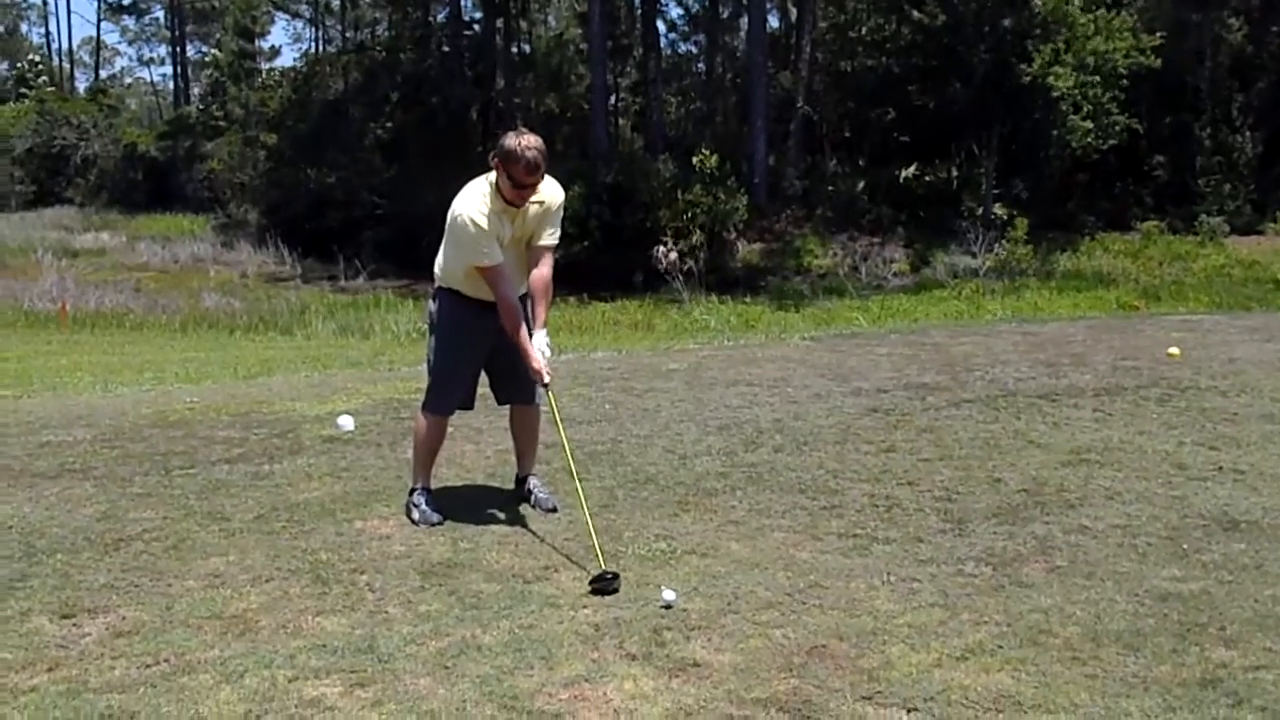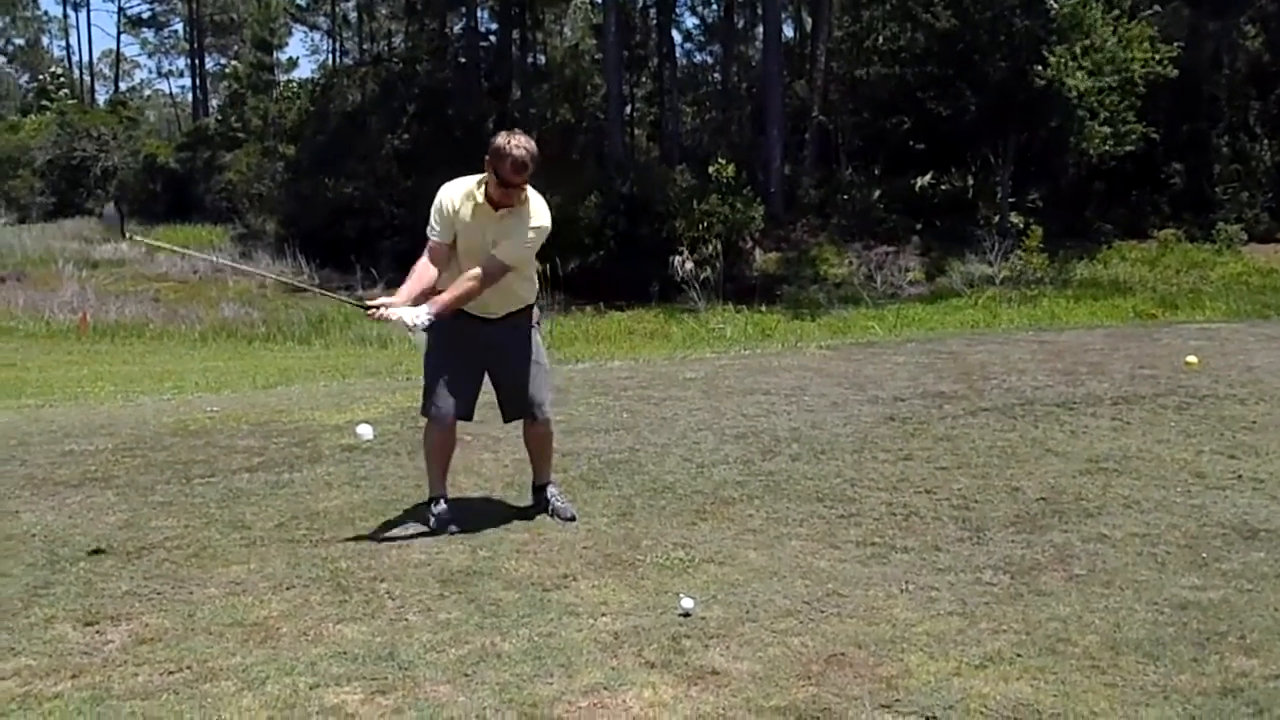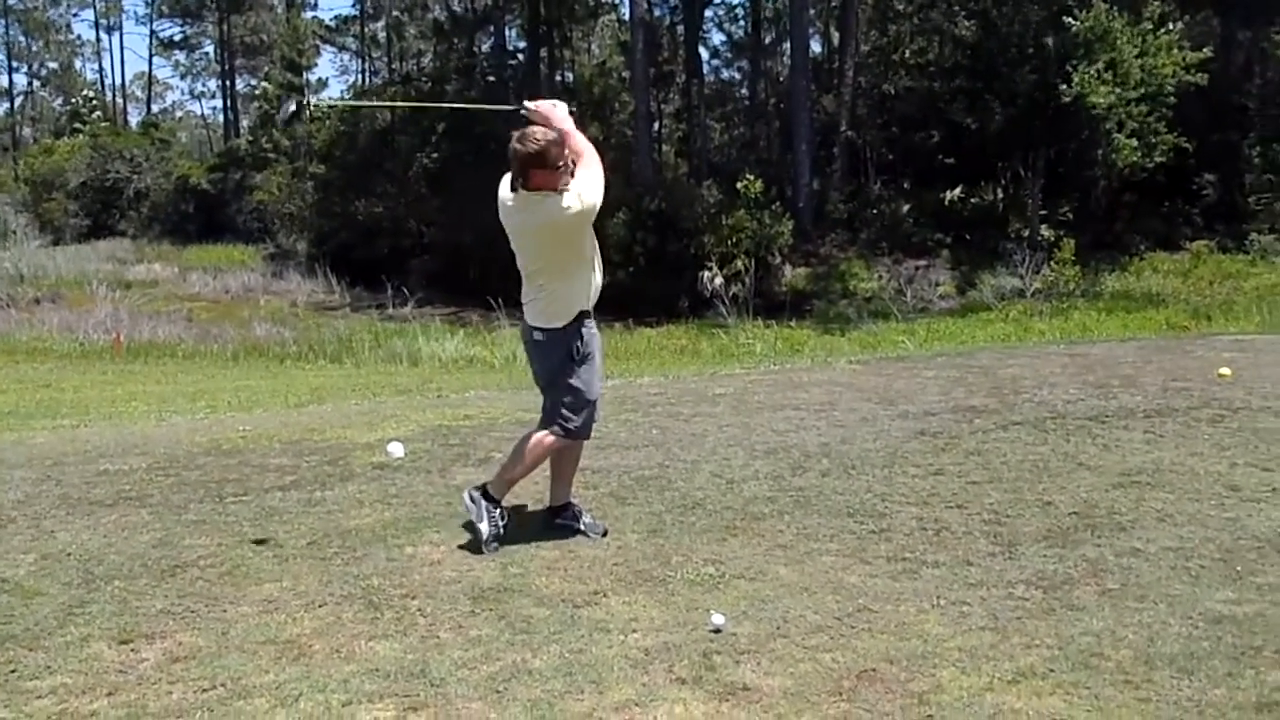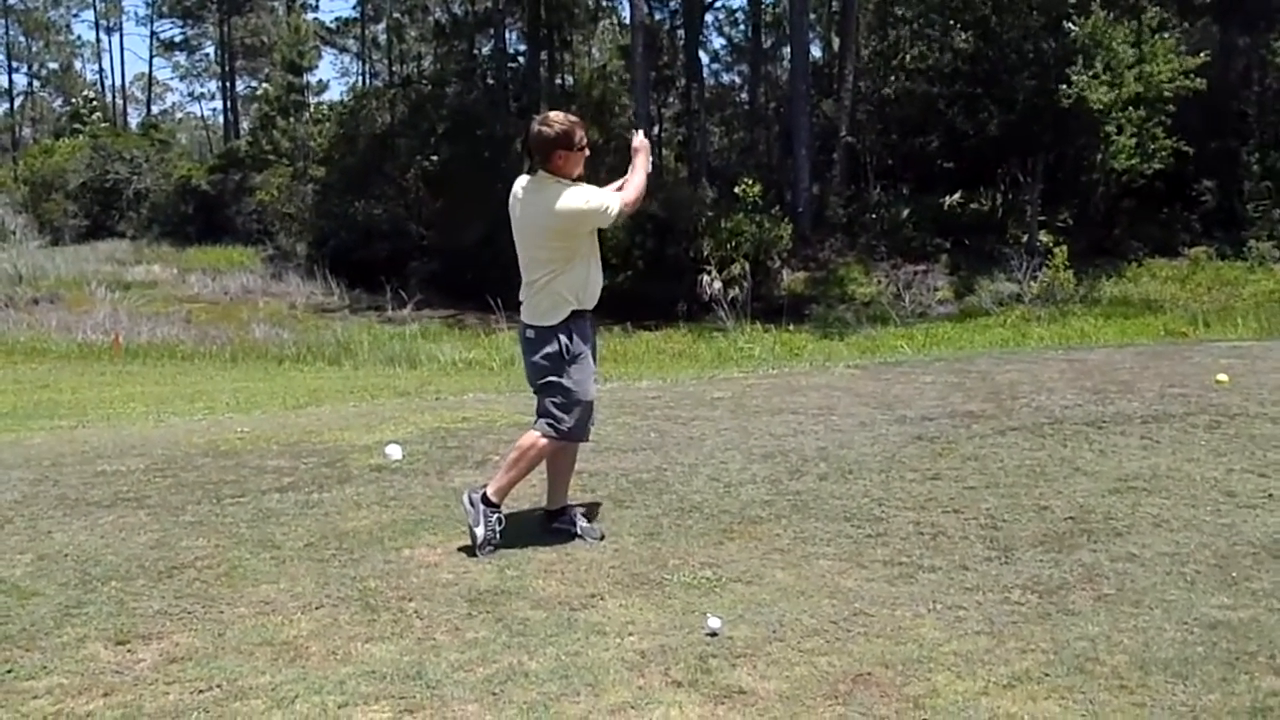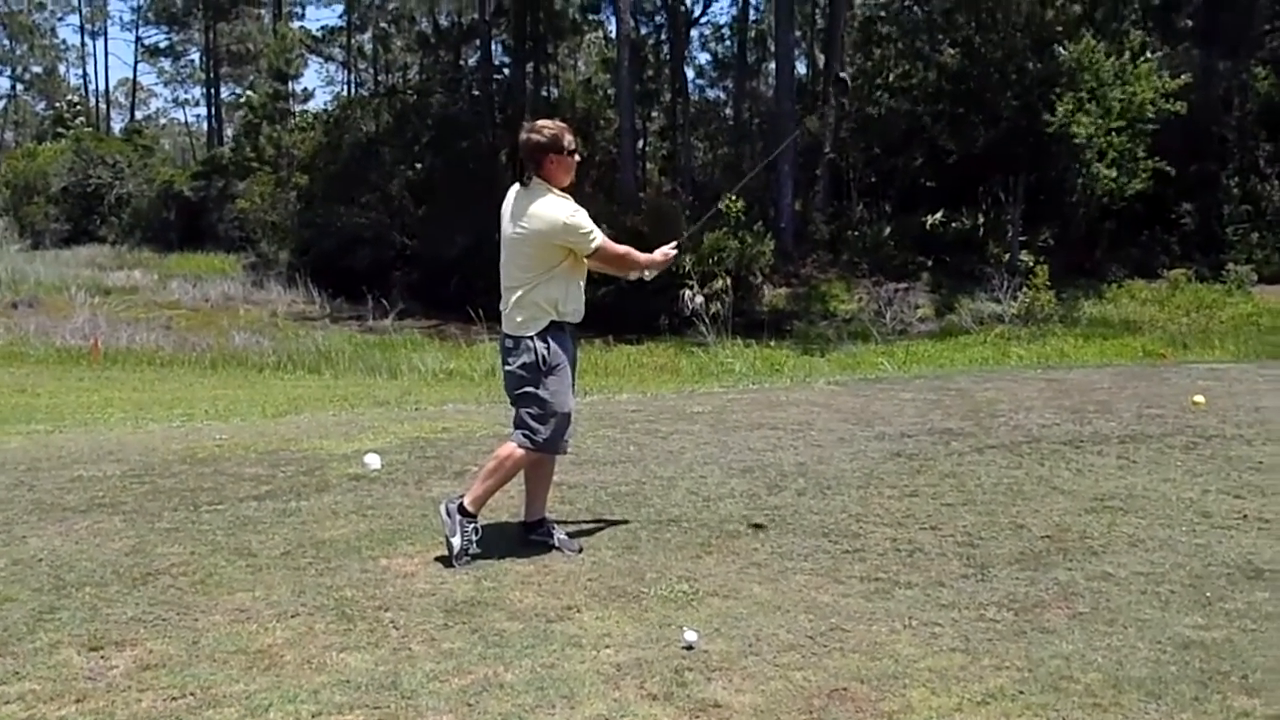
dt=1s
person 1, frame 1
left shoulder: (551, 195)
right shoulder: (471, 210)
left elbow: (541, 265)
right elbow: (500, 288)
left wrist: (540, 332)
right wrist: (526, 352)
left hip: (514, 301)
right hip: (461, 303)
left knee: (527, 393)
right knee: (440, 401)
left ankle: (526, 478)
right ankle: (419, 490)
person 1, frame 2
left shoulder: (536, 218)
right shoulder: (453, 196)
left elbow: (481, 277)
right elbow: (433, 260)
left wrist: (425, 313)
right wrist: (400, 300)
left hip: (514, 317)
right hip: (453, 314)
left knee: (536, 409)
right knee: (441, 411)
left ankle: (544, 487)
right ankle: (437, 499)
person 1, frame 3
left shoulder: (510, 192)
right shoulder: (570, 208)
left elbow: (568, 175)
right elbow: (588, 161)
left wrist: (552, 126)
right wrist: (563, 123)
left hip: (549, 321)
right hip: (567, 329)
left knee: (572, 417)
right knee: (563, 423)
left ankle: (561, 507)
right ankle: (490, 497)
person 1, frame 4
left shoulder: (524, 188)
right shoulder: (572, 202)
right elbow: (628, 200)
left wrist: (626, 175)
right wrist: (641, 160)
left hip: (550, 320)
right hip: (561, 327)
left knee: (572, 420)
right knee: (558, 423)
left ankle: (558, 508)
right ankle: (488, 499)
person 1, frame 5
left shoulder: (520, 197)
right shoulder: (560, 213)
right elbow: (610, 255)
left wrist: (629, 267)
right wrist: (651, 262)
left hip: (536, 331)
right hip: (540, 337)
left knee: (550, 431)
right knee: (534, 434)
left ankle: (536, 521)
right ankle: (465, 509)
